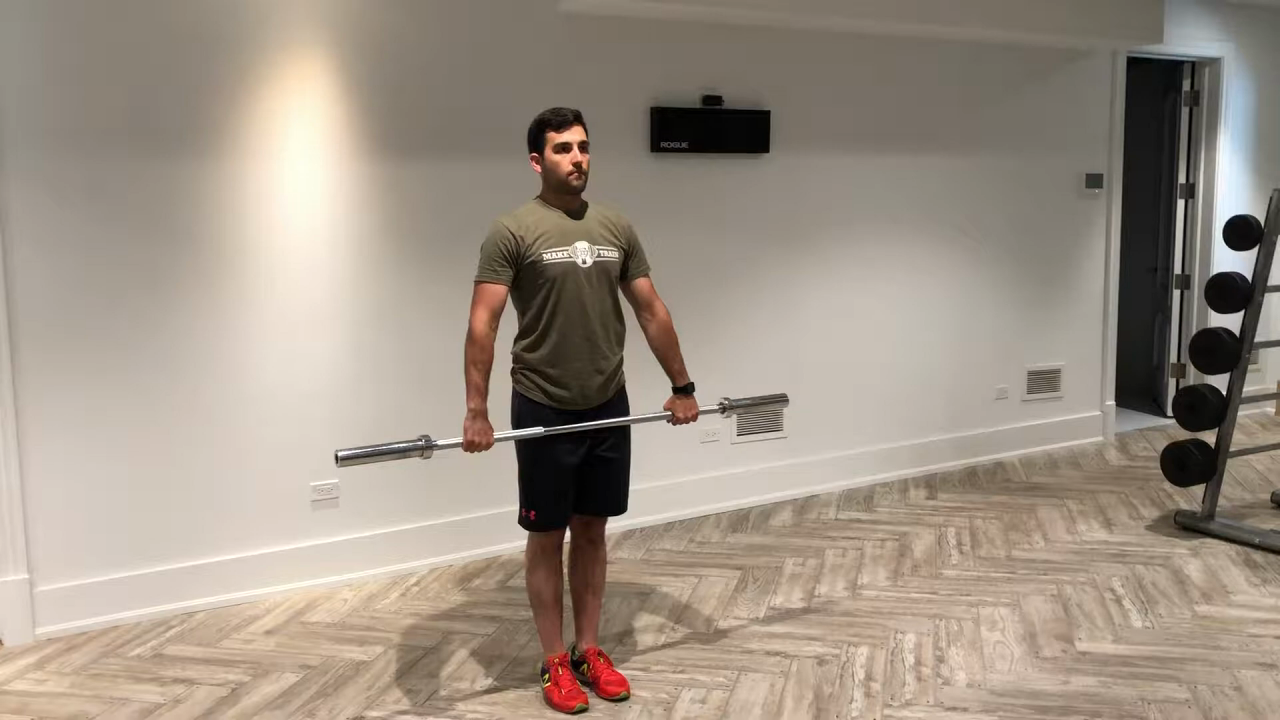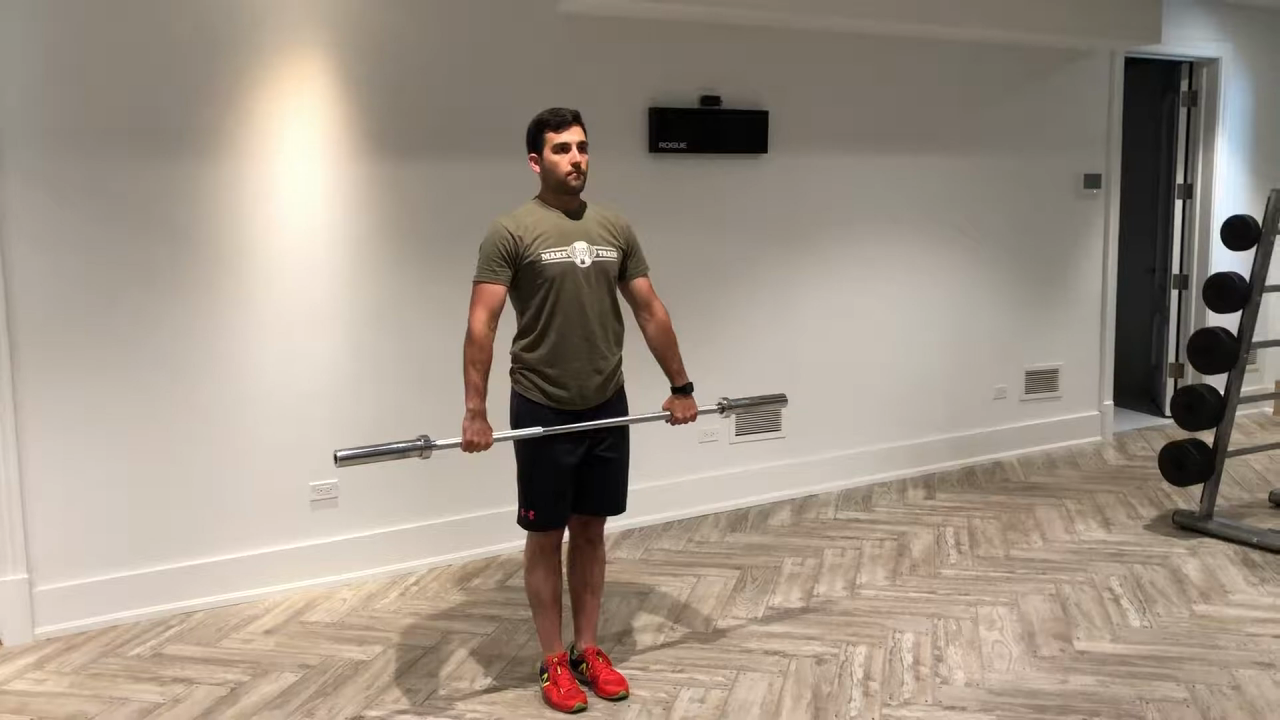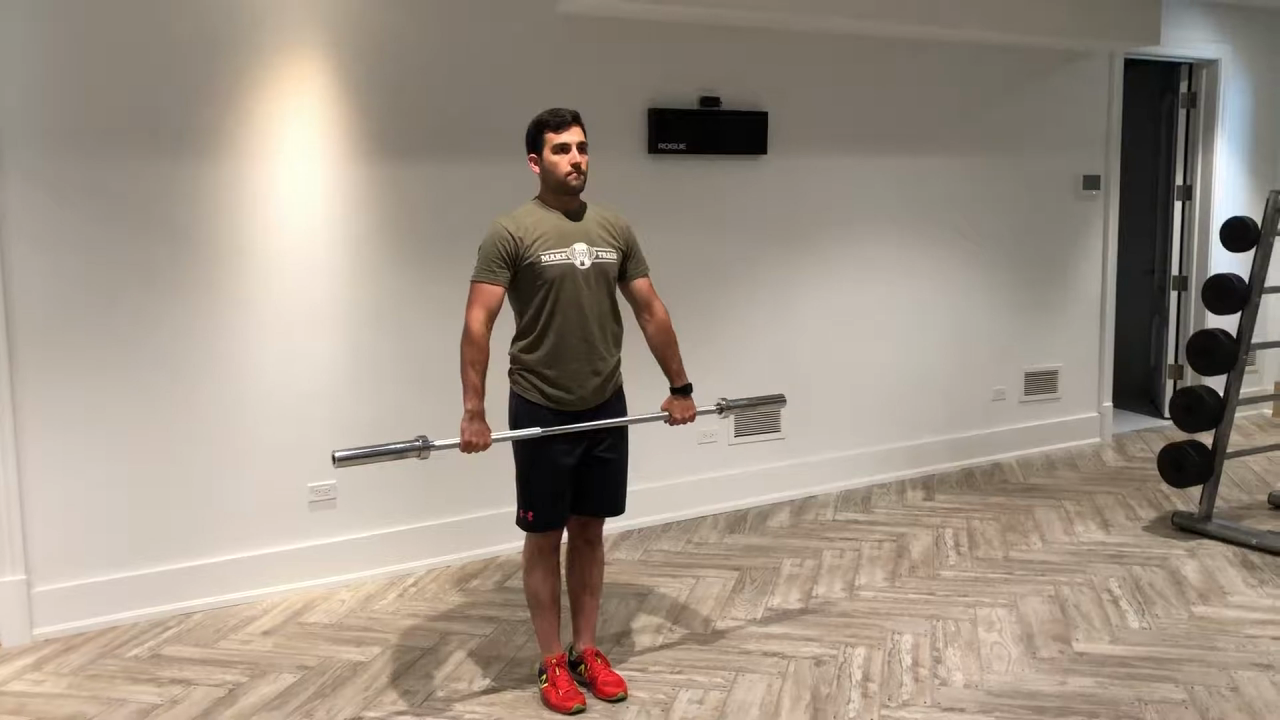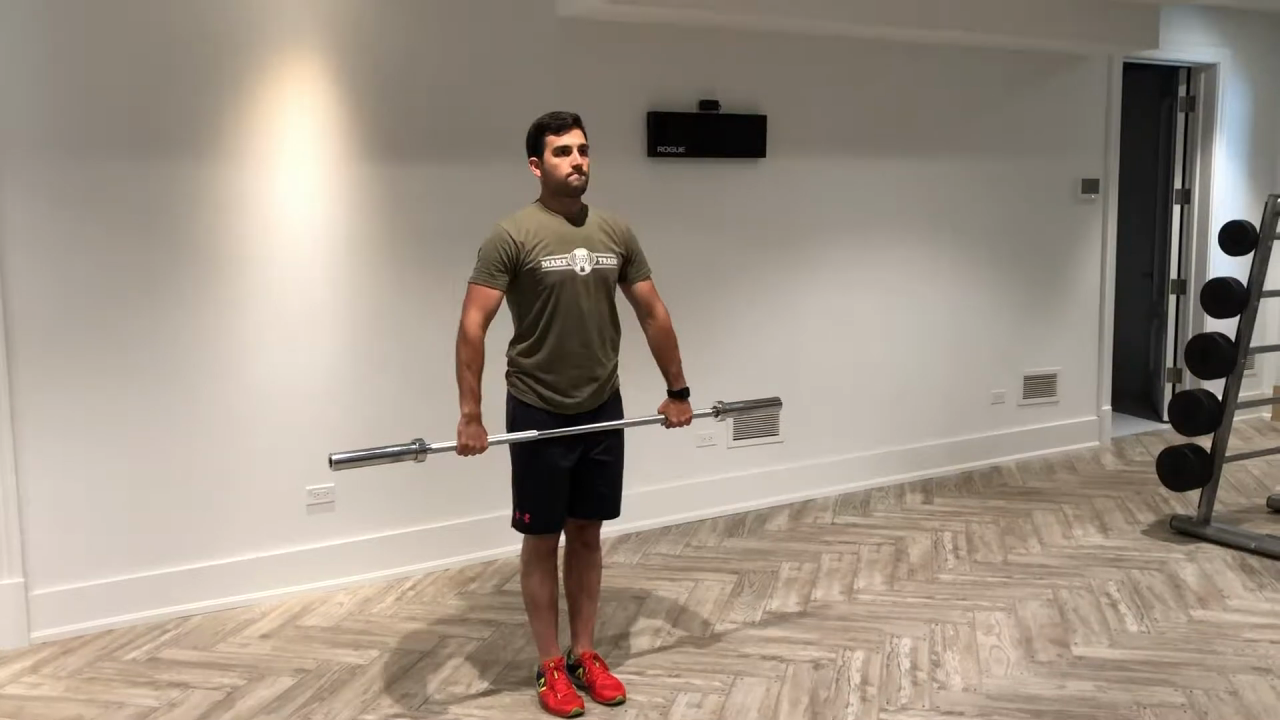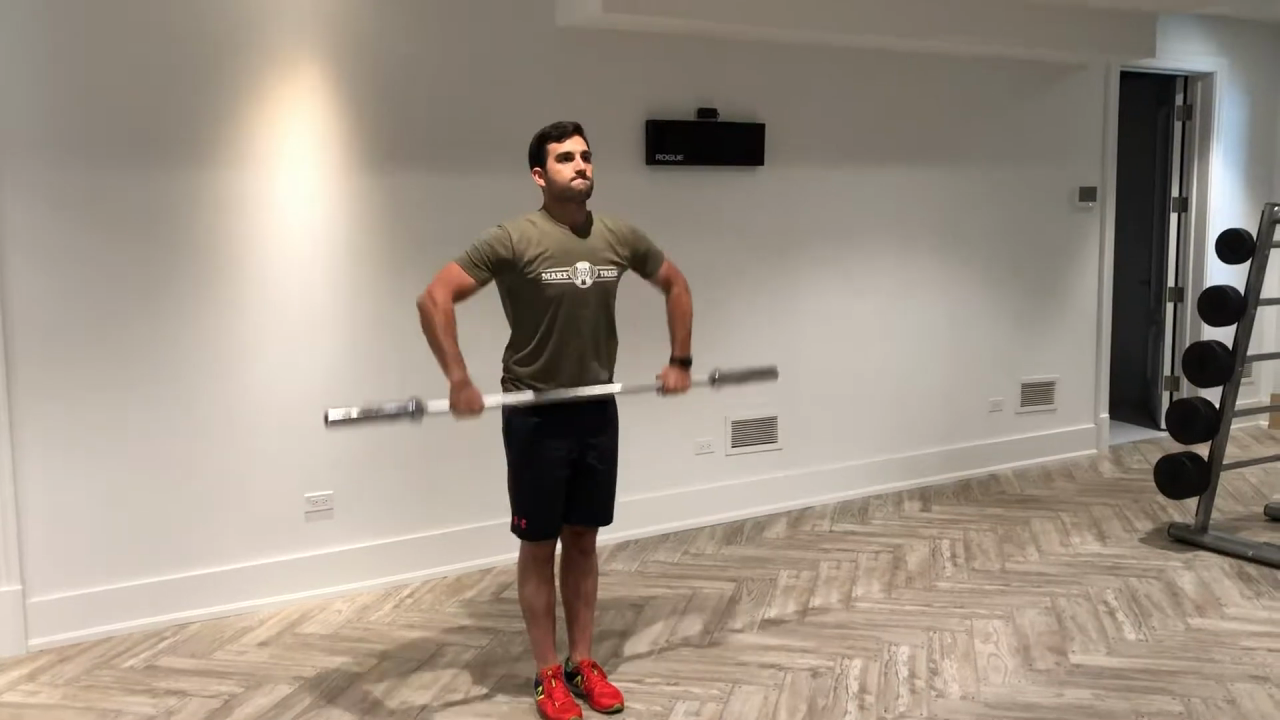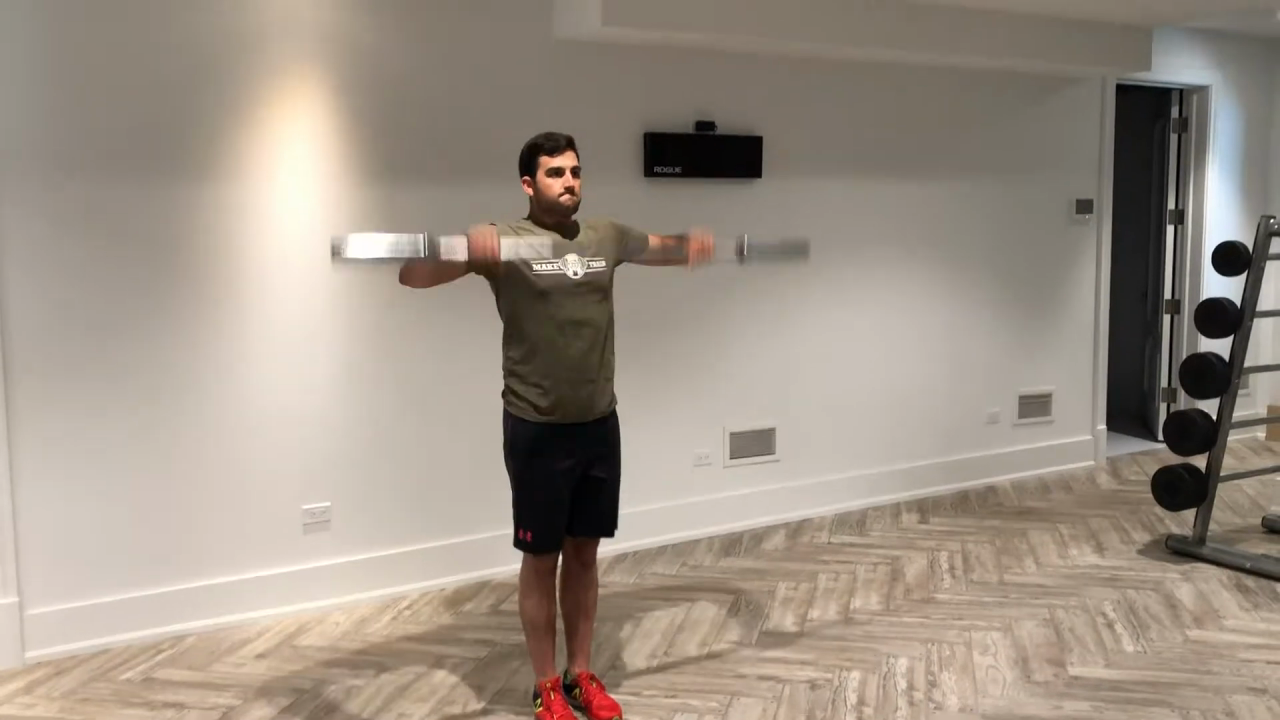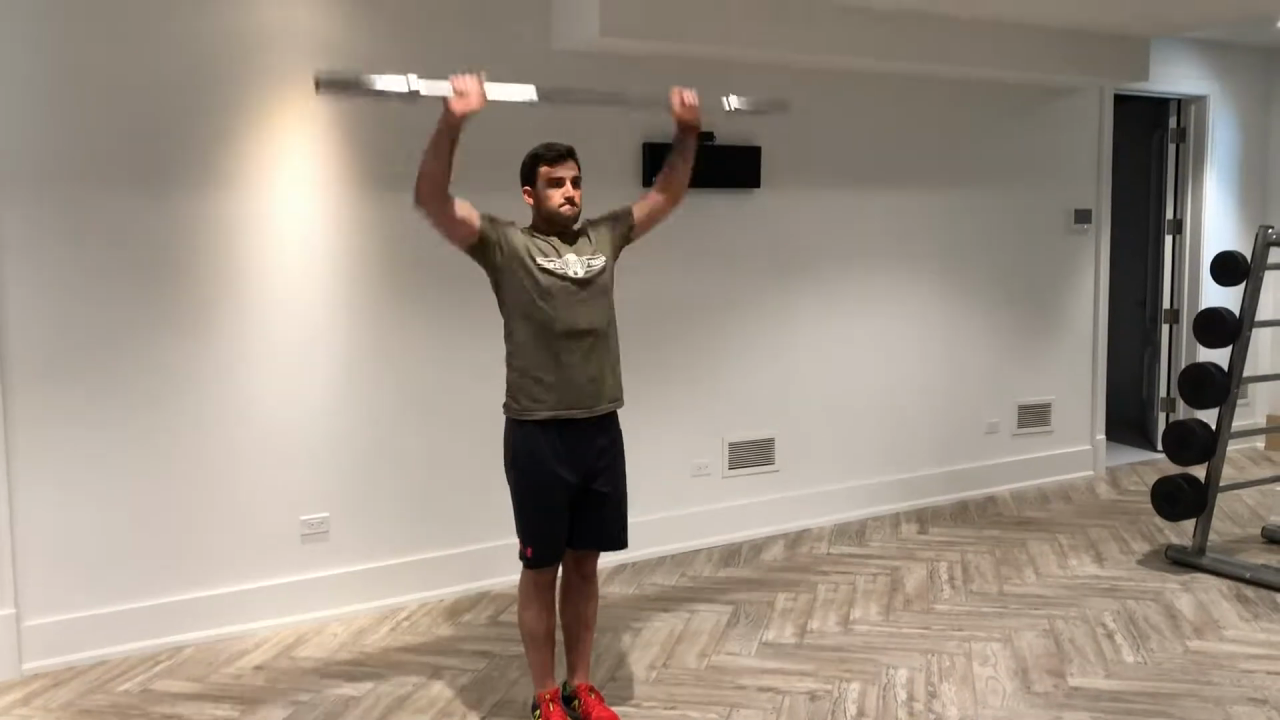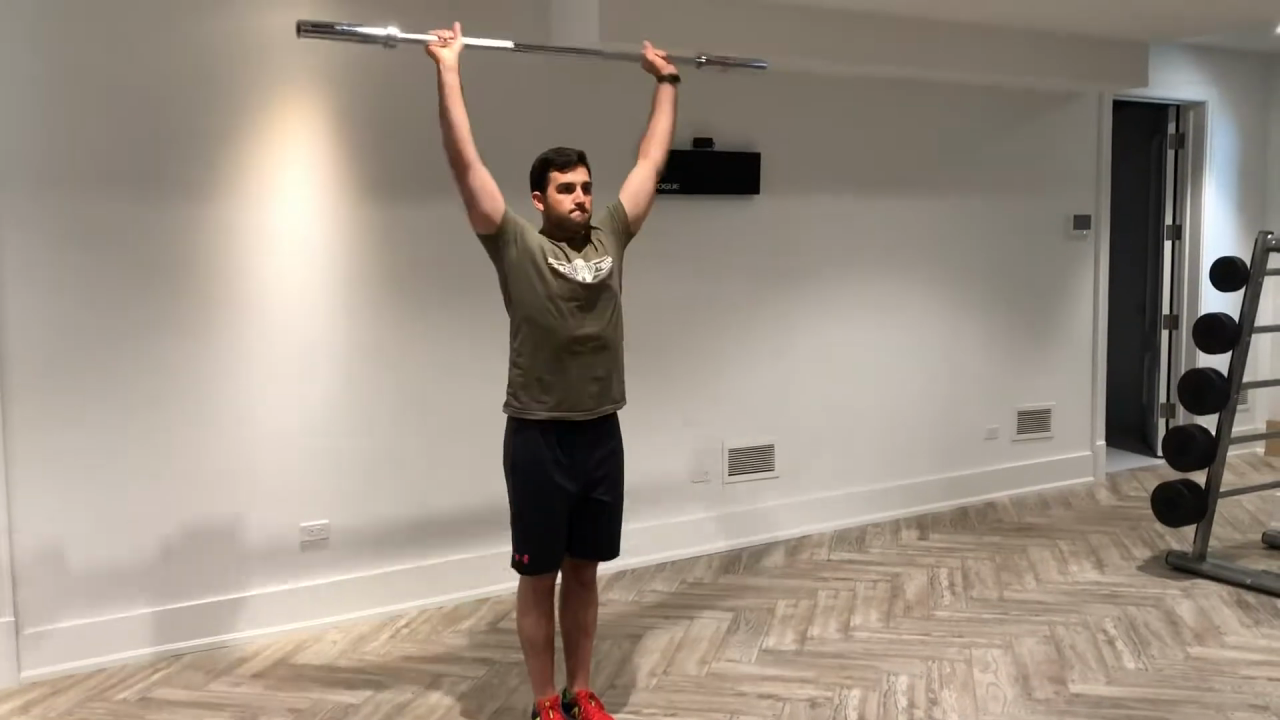
dt=0.2s
person 1, frame 1
left shoulder: (617, 227)
right shoulder: (513, 231)
left elbow: (651, 310)
right elbow: (483, 322)
left wrist: (681, 385)
right wrist: (476, 409)
left hip: (609, 405)
right hip: (544, 410)
left knee: (592, 529)
right knee: (547, 535)
left ankle: (590, 649)
right ankle: (555, 662)
person 1, frame 2
left shoulder: (615, 227)
right shoulder: (511, 231)
left elbow: (649, 310)
right elbow: (482, 323)
left wrist: (680, 386)
right wrist: (475, 410)
left hip: (607, 405)
right hip: (543, 410)
left knee: (591, 530)
right knee: (546, 535)
left ankle: (588, 649)
right ankle: (553, 661)
person 1, frame 3
left shoulder: (615, 228)
right shoulder: (511, 232)
left elbow: (651, 311)
right elbow: (478, 323)
left wrist: (680, 387)
right wrist: (473, 410)
left hip: (606, 406)
right hip: (541, 410)
left knee: (590, 531)
right knee: (545, 536)
left ankle: (586, 650)
right ankle: (551, 662)
person 1, frame 4
left shoulder: (617, 231)
right shoulder: (512, 235)
left elbow: (653, 314)
right elbow: (473, 325)
left wrist: (678, 390)
right wrist: (470, 414)
left hip: (603, 409)
right hip: (540, 412)
left knee: (588, 533)
right knee: (542, 539)
left ankle: (586, 653)
right ankle: (550, 666)
person 1, frame 5
left shoulder: (620, 236)
right shoulder: (513, 240)
left elbow: (674, 283)
right elbow: (434, 296)
left wrist: (680, 359)
right wrist: (458, 379)
left hip: (597, 412)
right hip: (533, 417)
left knee: (583, 539)
right knee: (539, 545)
left ankle: (583, 662)
person 1, frame 6
left shoulder: (607, 235)
right shoulder: (506, 241)
left elbow: (667, 248)
right elbow: (412, 272)
left wrist: (691, 244)
right wrist: (462, 250)
left hip: (599, 423)
right hip: (537, 428)
left knee: (584, 552)
right knee: (542, 558)
person 1, frame 7
left shoulder: (604, 233)
right shoulder: (504, 241)
left elbow: (669, 192)
right elbow: (432, 201)
left wrist: (686, 133)
right wrist: (452, 122)
left hip: (601, 429)
right hip: (538, 433)
left knee: (584, 563)
right knee: (541, 569)
person 1, frame 8
left shoulder: (610, 235)
right shoulder: (515, 243)
left elbow: (651, 160)
right elbow: (463, 159)
left wrist: (665, 80)
right wrist: (447, 67)
left hip: (602, 435)
right hip: (538, 438)
left knee: (584, 572)
right knee: (539, 577)
